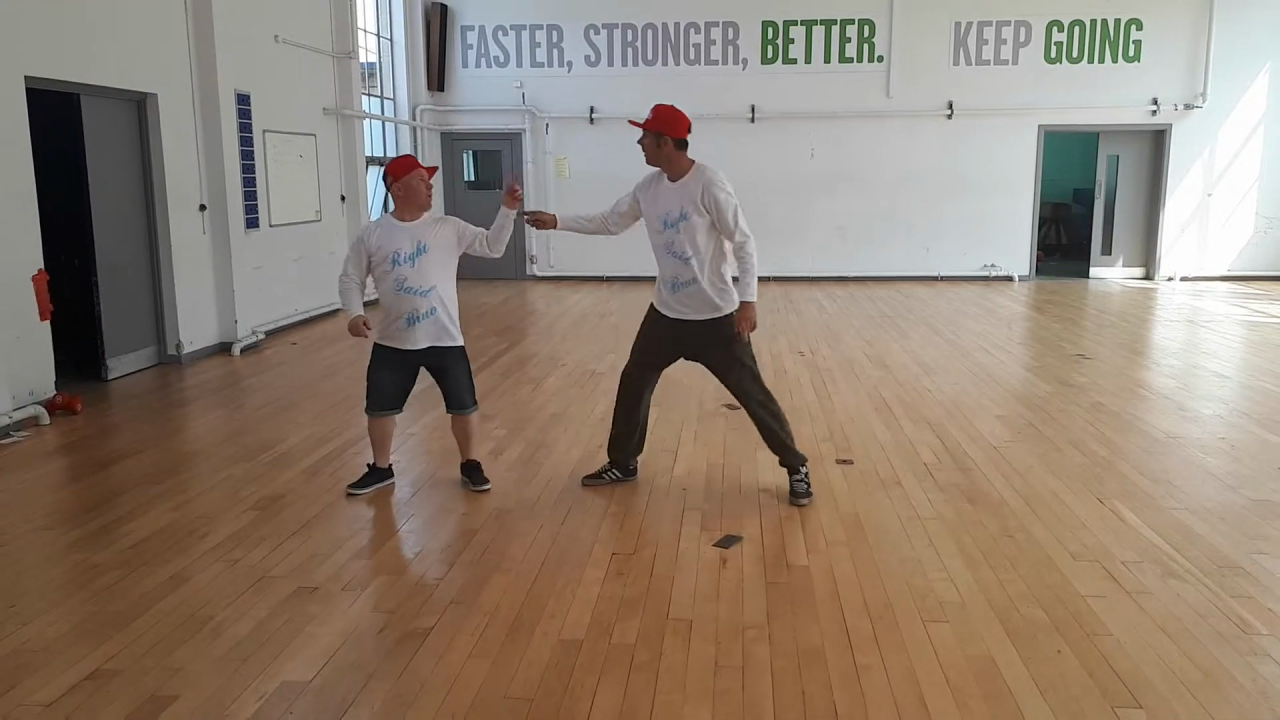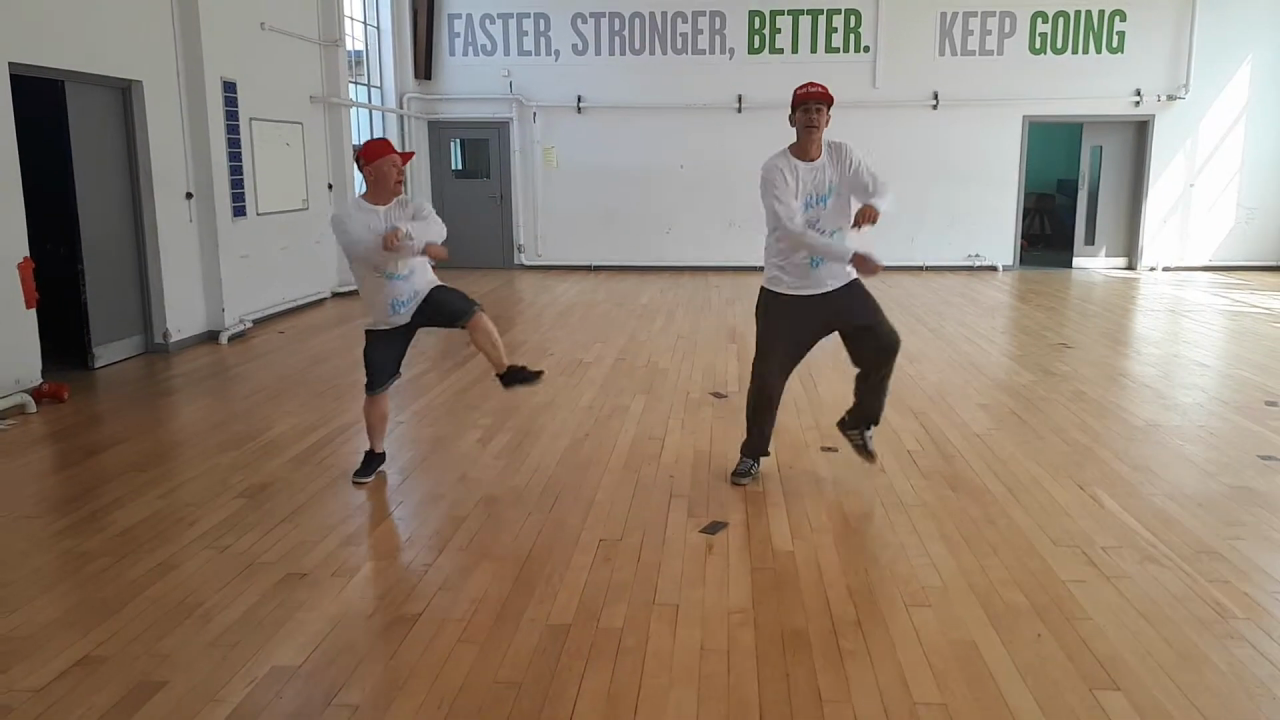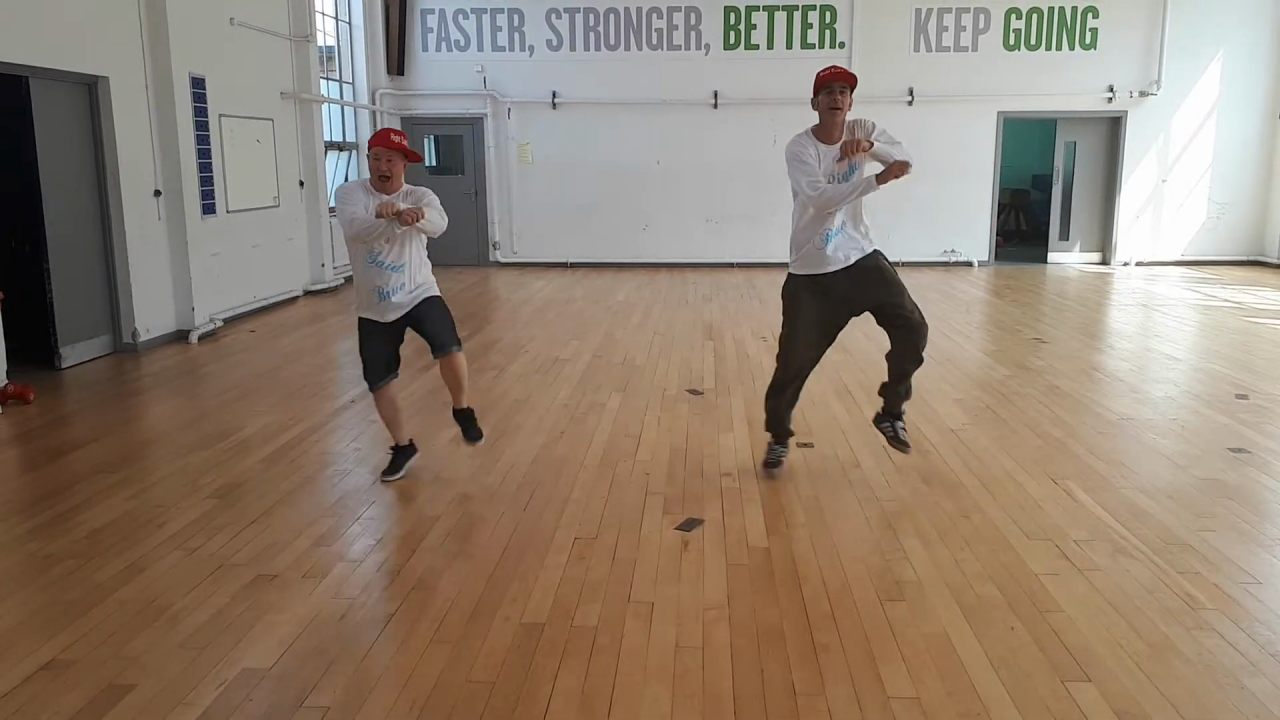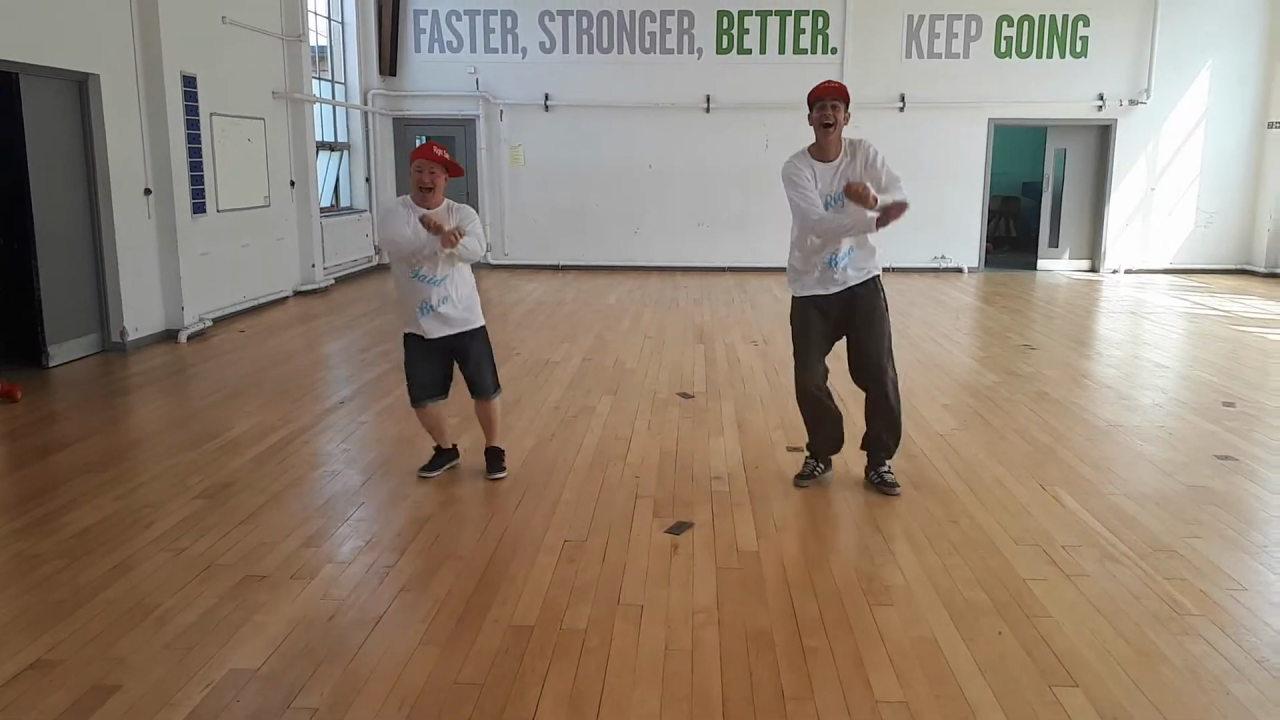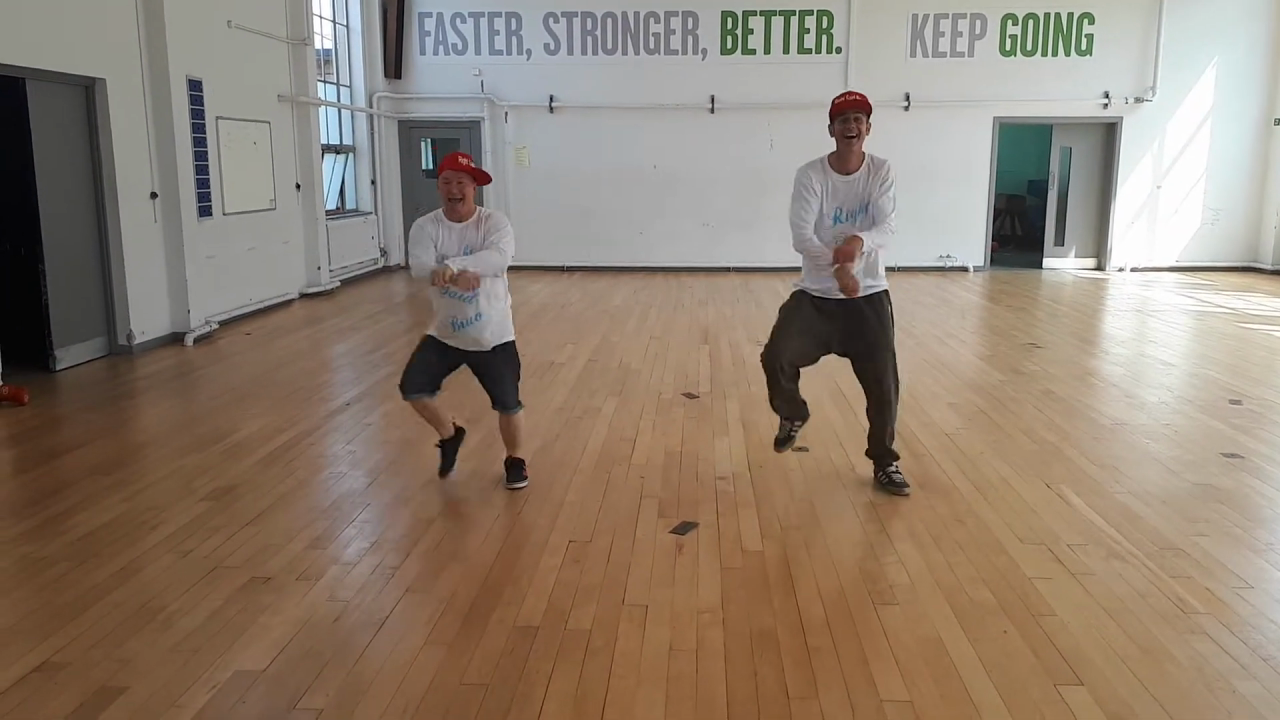
dt=1s
person 1, frame 1
left shoulder: (710, 183)
right shoulder: (650, 186)
left elbow: (743, 243)
right elbow: (610, 221)
left wrist: (748, 300)
right wrist: (558, 222)
left hip: (713, 311)
right hip: (666, 311)
left knee: (749, 390)
right knee: (634, 383)
left ankle: (794, 467)
right ankle: (622, 462)
person 1, frame 2
left shoulder: (843, 155)
right shoulder: (775, 169)
left elbow: (881, 189)
right elbow: (790, 229)
left wrist: (872, 203)
right wrist: (849, 256)
left hip: (840, 284)
right hip: (786, 289)
left knee: (884, 346)
right knee: (768, 376)
left ankle: (858, 423)
right ankle: (753, 453)
person 1, frame 3
left shoulder: (865, 130)
right shoulder: (800, 147)
left elbow: (902, 157)
right elbow: (820, 197)
left wrist: (868, 146)
right wrist: (878, 177)
left hip: (860, 258)
right hip: (810, 271)
left knee: (911, 327)
right knee: (794, 359)
left ankle: (891, 412)
right ankle: (778, 437)
person 1, frame 4
left shoulder: (861, 152)
right shoulder: (795, 168)
left elbow: (894, 191)
right elbow: (819, 225)
left wrist: (871, 196)
right wrist: (877, 219)
left hip: (861, 282)
right hip: (812, 290)
left knee: (877, 374)
right knee: (810, 382)
left ankle: (879, 461)
right ankle: (821, 454)
person 1, frame 5
left shoulder: (881, 170)
right shoulder: (809, 174)
left elbow: (884, 231)
right elbow: (802, 238)
left wrist: (859, 244)
right wrist: (837, 268)
left hip: (868, 294)
right hip: (814, 293)
left knee: (883, 384)
right knee: (776, 357)
left ankle: (884, 461)
right ankle: (793, 414)
person 2, frame 1
left shoulder: (450, 228)
right shoulder: (373, 235)
left elbow: (493, 246)
right elbow: (350, 278)
left wrist: (508, 211)
right wrist: (355, 313)
left hip: (445, 338)
right hip: (393, 340)
left knee: (464, 406)
right knee: (380, 407)
left ankle: (470, 464)
right ankle: (381, 468)
person 2, frame 2
left shoulder: (412, 206)
right shoulder: (346, 218)
left elbow: (437, 231)
right elbow: (365, 249)
left wrist: (403, 230)
right wrist: (419, 245)
left hip: (427, 295)
right hip: (386, 316)
left knee: (474, 315)
right knee: (376, 389)
left ankle: (507, 372)
right ankle: (375, 454)
person 2, frame 3
left shoulder: (421, 197)
right shoulder: (349, 193)
left elbow: (437, 223)
right elbow: (355, 228)
left wrist: (404, 213)
right wrist: (394, 219)
left hip: (418, 294)
right hip: (374, 306)
left knee: (449, 349)
right knee: (380, 382)
left ankle: (463, 411)
right ankle: (402, 447)
person 2, frame 4
left shoulder: (462, 214)
right shoulder: (394, 212)
left elbow: (475, 248)
right elbow: (399, 247)
left wrist: (442, 232)
right wrist: (440, 239)
left hip: (463, 318)
right hip: (419, 323)
left knee: (486, 391)
right knee: (423, 399)
left ankle: (493, 450)
right ankle: (445, 449)
person 2, frame 5
left shoulder: (495, 223)
right shoulder: (425, 227)
left elbow: (498, 258)
right elbow: (421, 266)
left wrist: (452, 267)
right wrist: (457, 274)
left hip: (493, 334)
right hip: (446, 333)
left knee: (508, 406)
right knee: (414, 390)
left ankle: (514, 461)
right ankle: (449, 435)
